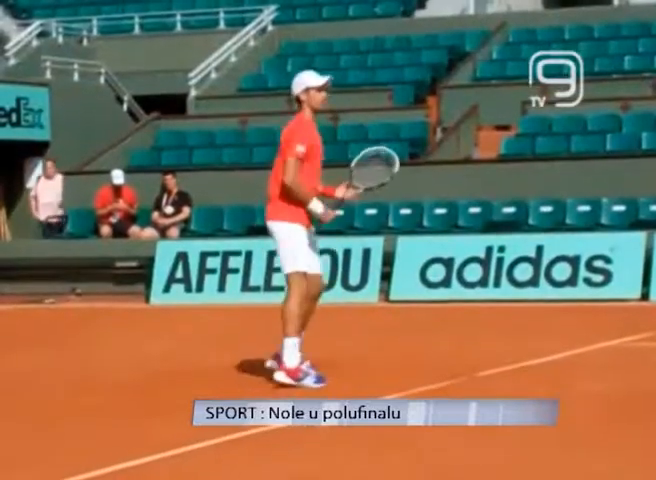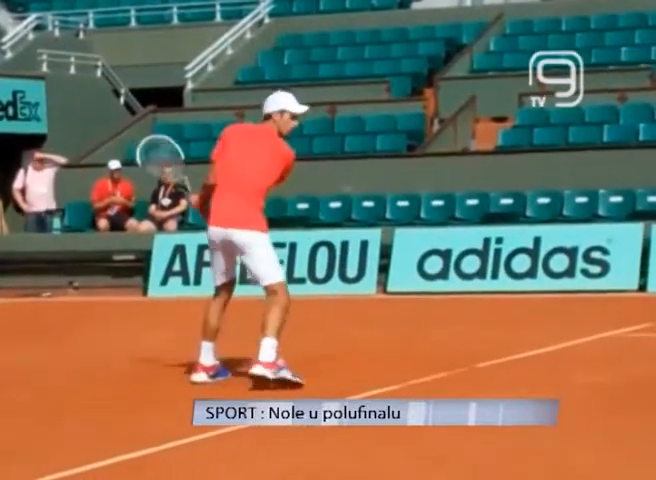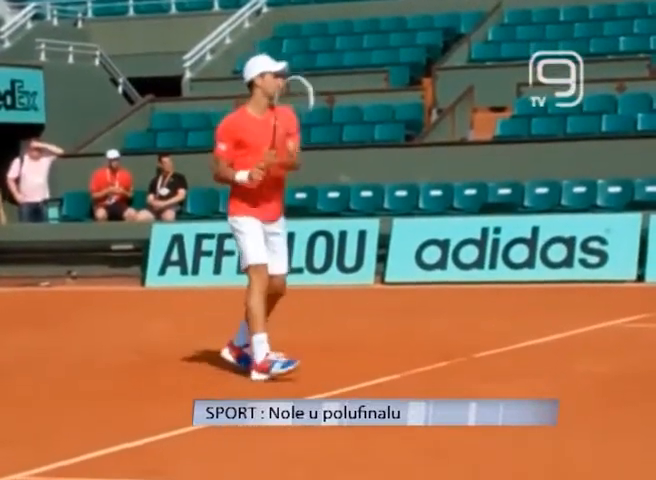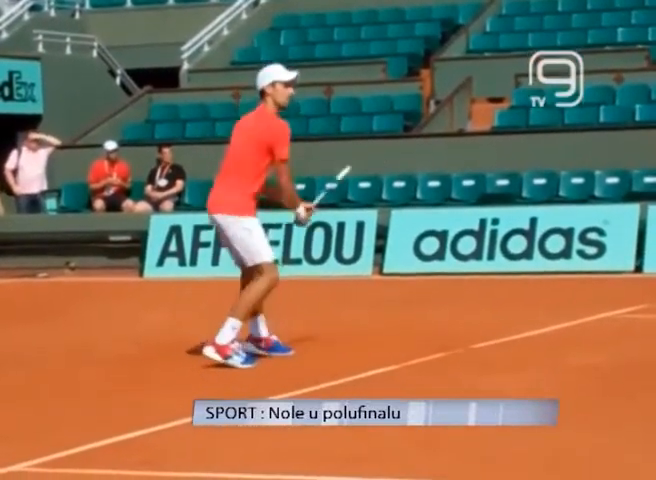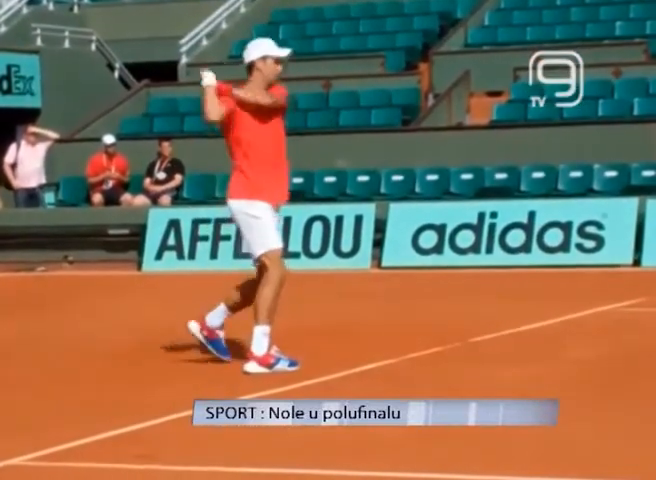
dt=1s
person 1, frame 1
left shoulder: (304, 129)
right shoulder: (302, 128)
right elbow: (289, 180)
left wrist: (333, 192)
right wrist: (318, 207)
left hip: (296, 220)
right hip: (286, 218)
left knee: (314, 287)
right knee: (298, 285)
left ankle: (285, 355)
right ankle: (290, 365)
person 1, frame 2
left shoulder: (231, 131)
right shoulder: (286, 154)
left elbow: (213, 179)
left wrist: (201, 200)
left hip: (217, 224)
right hip: (248, 227)
left knee: (222, 291)
right knee: (279, 296)
left ankle: (206, 364)
right ankle: (268, 360)
person 1, frame 3
left shoulder: (286, 116)
right shoulder: (231, 125)
left elbow: (294, 160)
right elbow: (219, 172)
left wrist: (277, 160)
right wrist: (244, 175)
left hip: (274, 215)
right hip: (245, 213)
left knee: (277, 286)
right knee: (259, 279)
left ankle: (239, 345)
right ankle: (262, 359)
person 1, frame 4
left shoulder: (250, 122)
right shoulder: (278, 128)
right elbow: (284, 180)
left wrist: (293, 203)
right wrist: (298, 208)
left hip: (224, 206)
right hip: (233, 210)
left knee: (254, 272)
right knee: (268, 276)
left ankle: (259, 336)
right ankle: (222, 342)
person 1, frame 5
left shoulder: (275, 96)
right shoulder: (228, 100)
left elbow: (267, 101)
right elbow: (212, 116)
left wrist: (227, 88)
right wrist: (209, 83)
left hip: (267, 201)
right hip: (249, 199)
left knee: (266, 276)
right knee: (275, 271)
left ankle: (210, 324)
right ankle: (260, 353)
